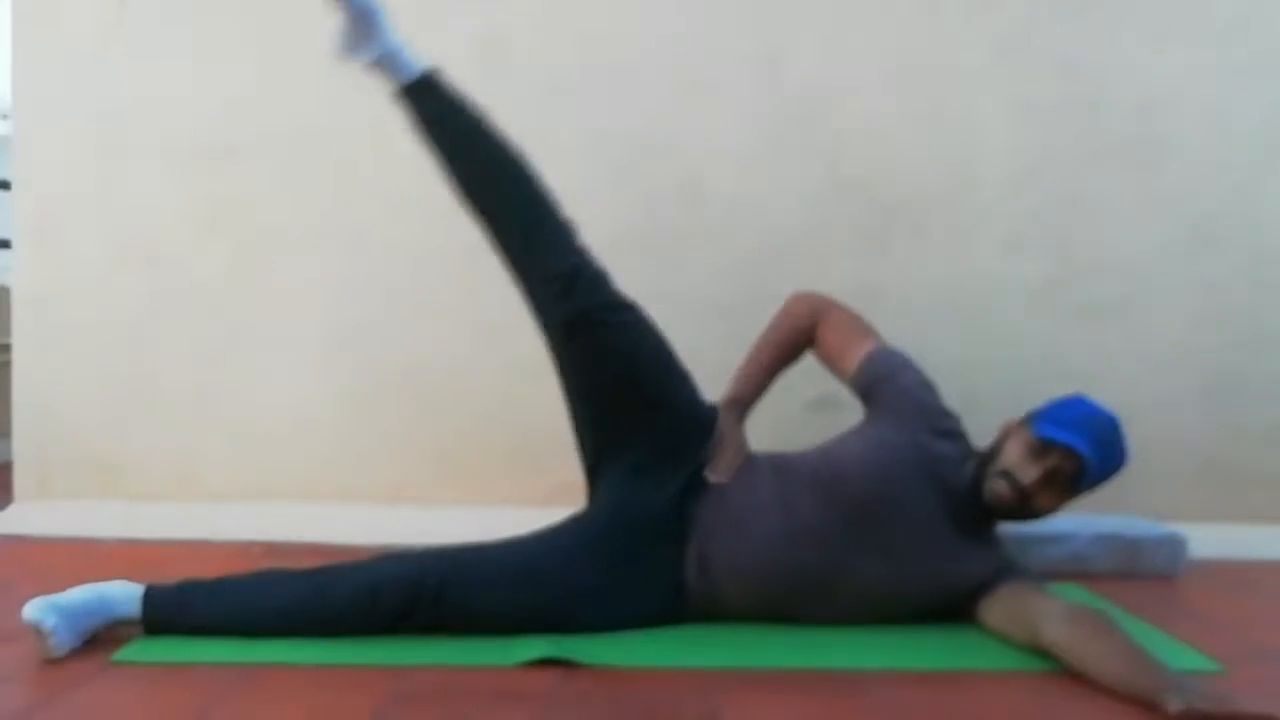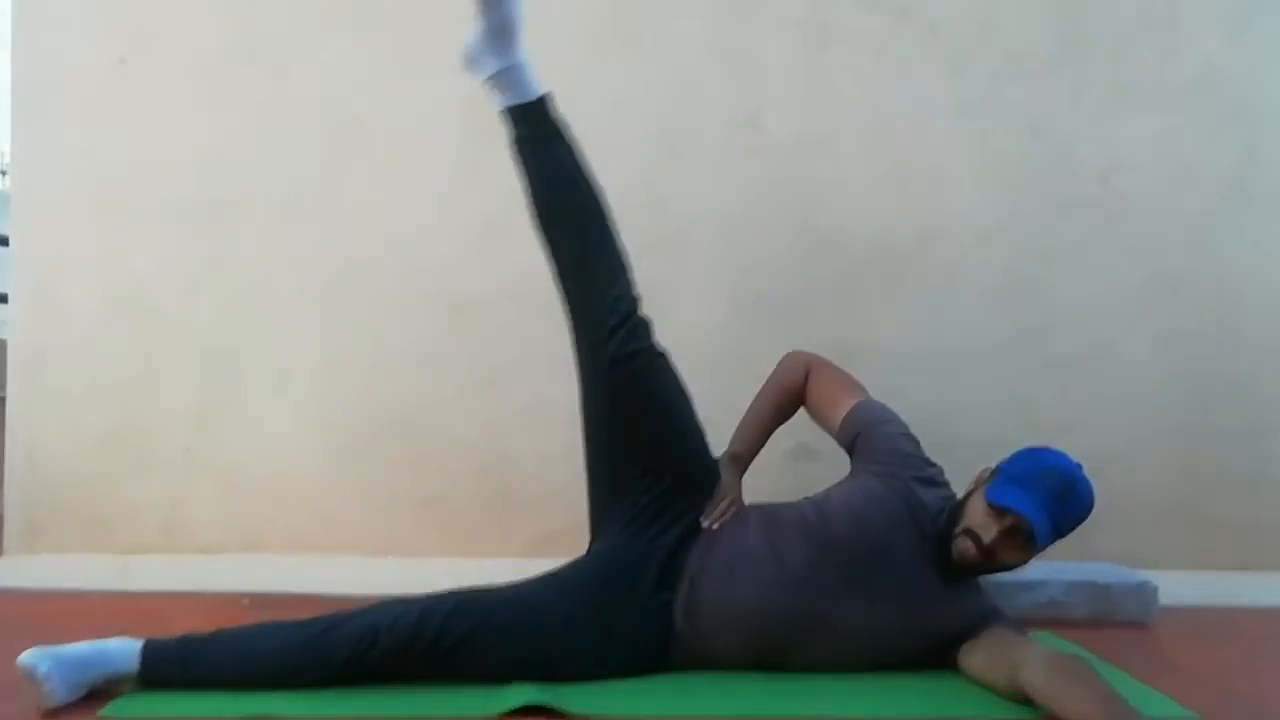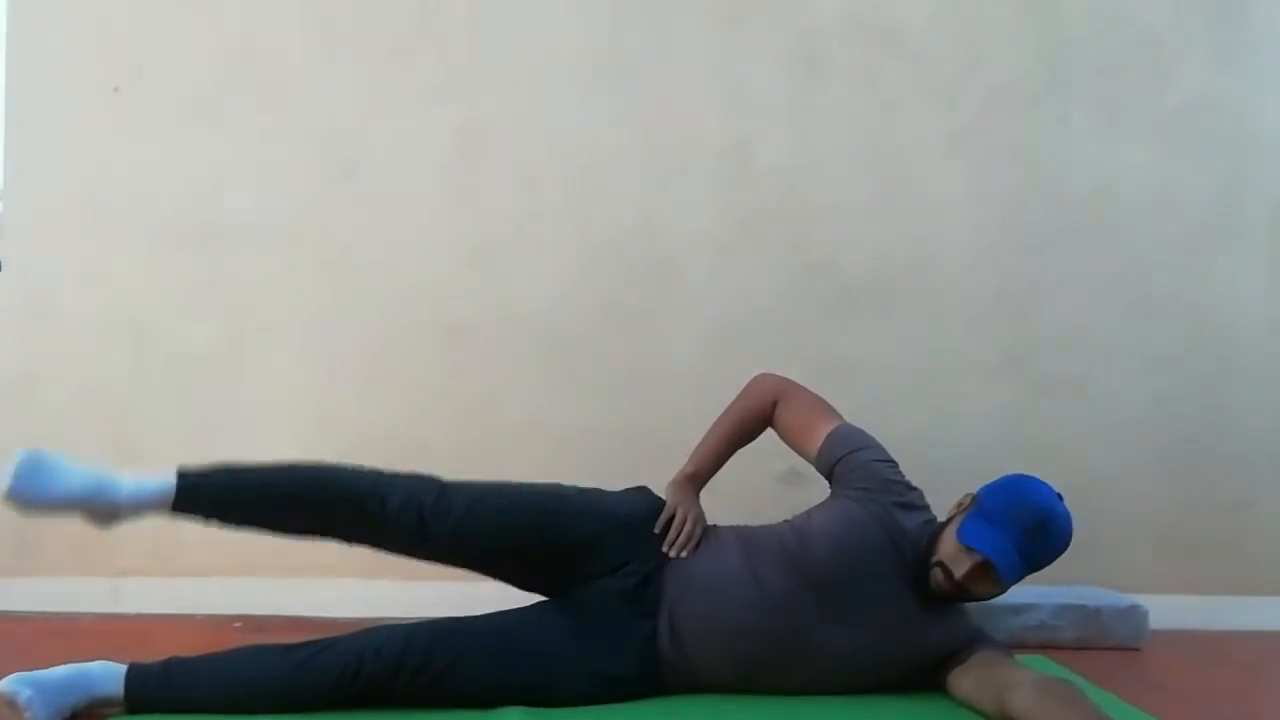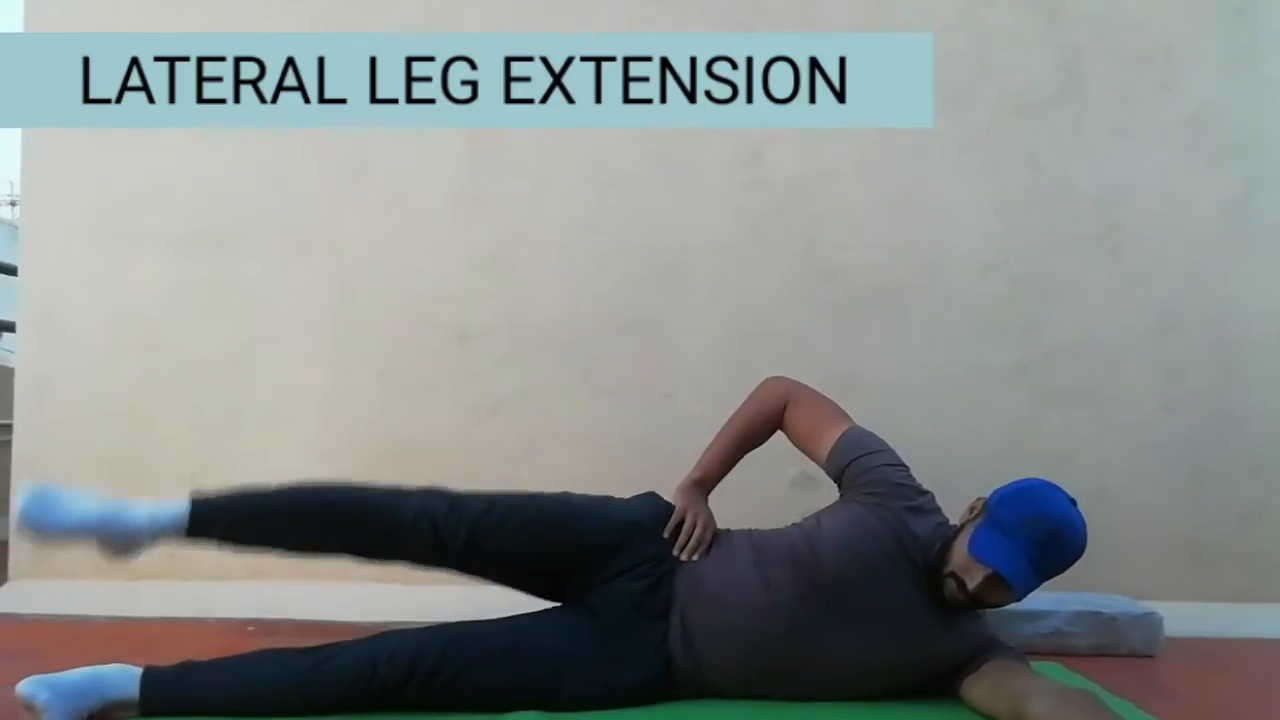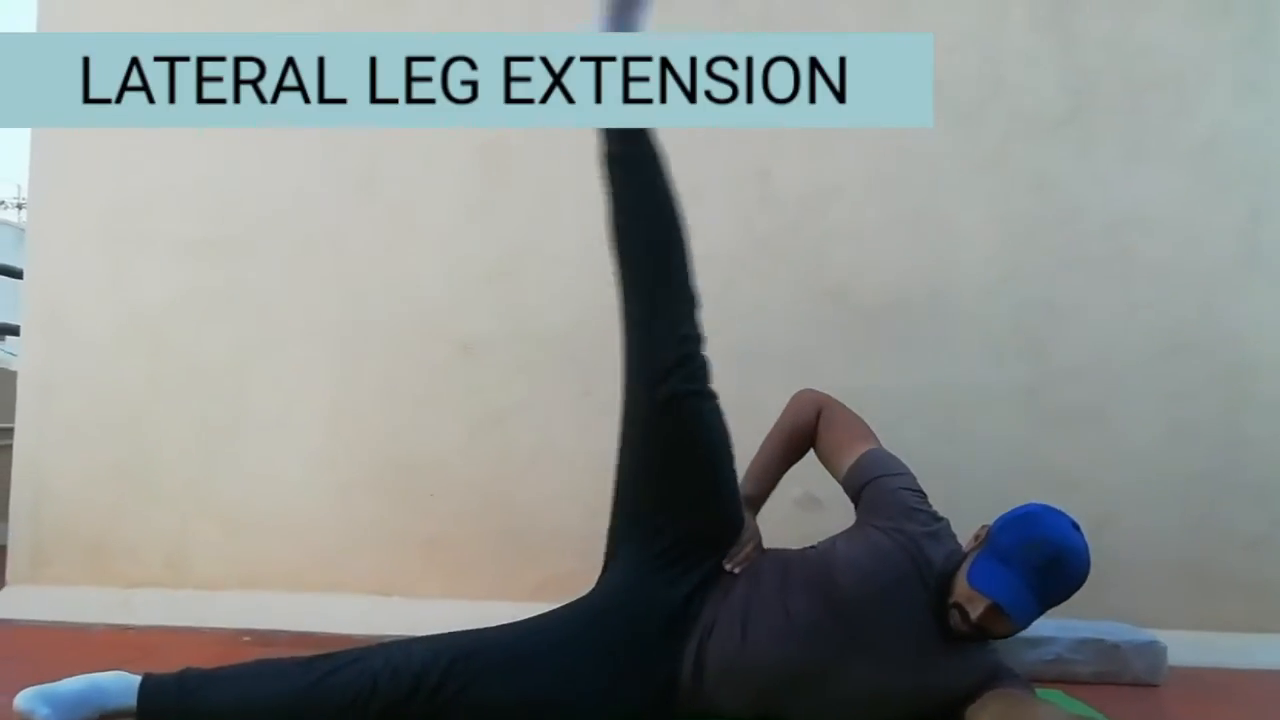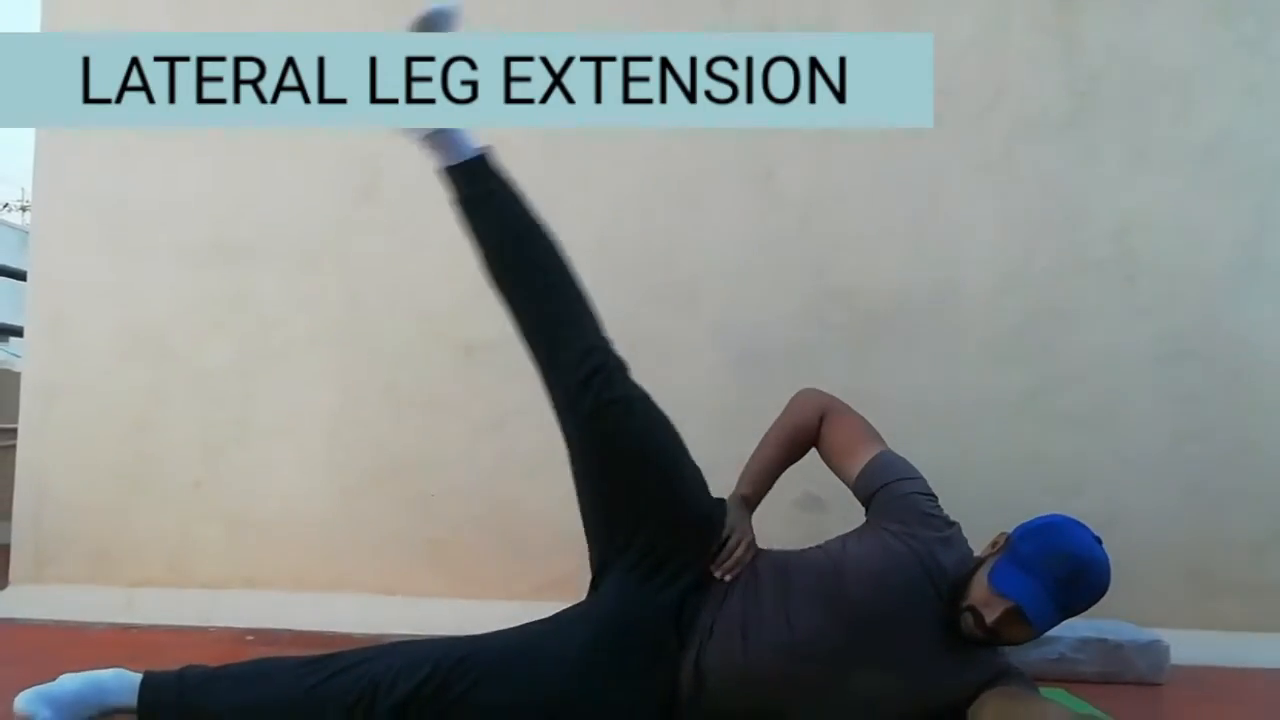
dt=0.5s
person 1, frame 1
left shoulder: (975, 568)
right shoulder: (930, 425)
right elbow: (813, 309)
right wrist: (733, 410)
left hip: (654, 581)
right hip: (671, 468)
left knee: (417, 591)
right knee: (576, 283)
left ankle: (133, 603)
person 1, frame 2
left shoulder: (960, 615)
right shoulder: (910, 480)
right elbow: (808, 366)
right wrist: (733, 464)
right hip: (671, 528)
right knee: (618, 338)
person 1, frame 3
right shoulder: (886, 496)
right elbow: (775, 388)
right wrist: (687, 481)
right hip: (631, 551)
right knee: (425, 513)
right ankle: (142, 489)
person 1, frame 4
right shoulder: (899, 501)
right elbow: (783, 391)
right wrist: (696, 485)
right hip: (643, 560)
right knee: (425, 520)
right ankle: (151, 516)
person 1, frame 5
right shoulder: (914, 531)
right elbow: (815, 406)
right wrist: (745, 507)
right hip: (683, 573)
right knee: (671, 362)
right ankle: (623, 109)
person 1, frame 6
right shoulder: (920, 512)
right elbow: (810, 403)
right wrist: (748, 502)
right hip: (672, 550)
right knee: (593, 385)
right ankle: (456, 141)
